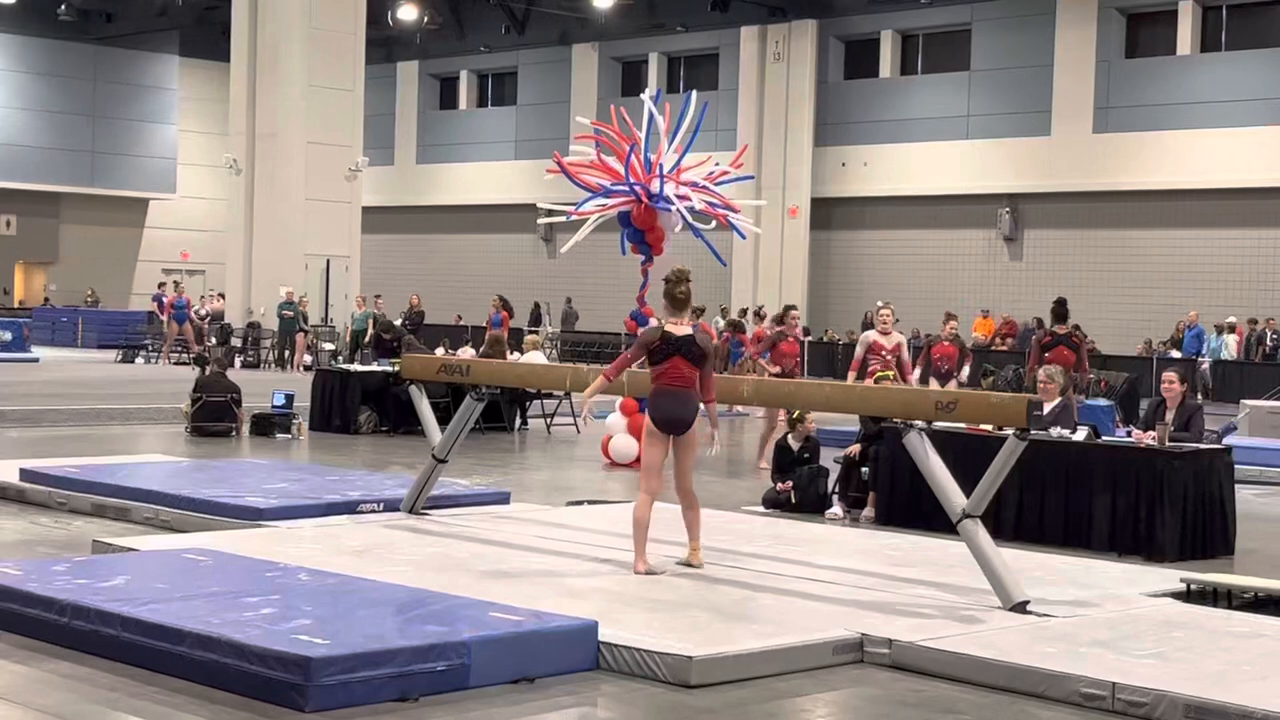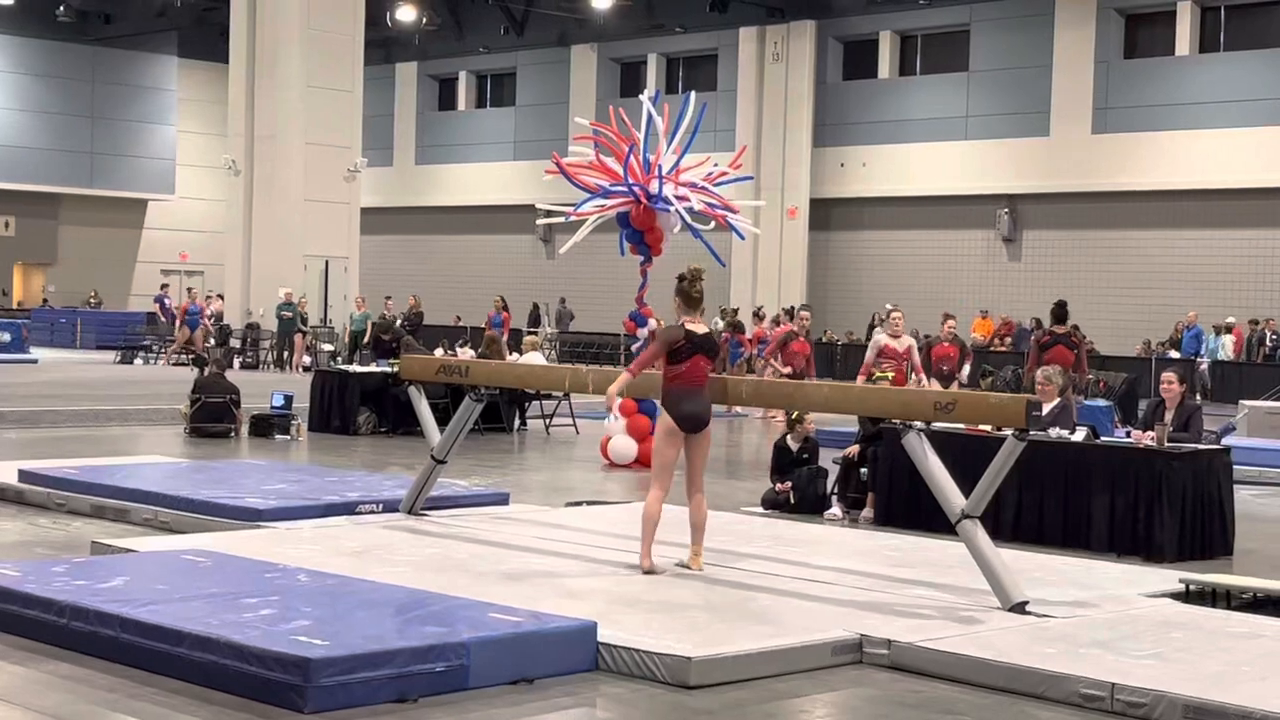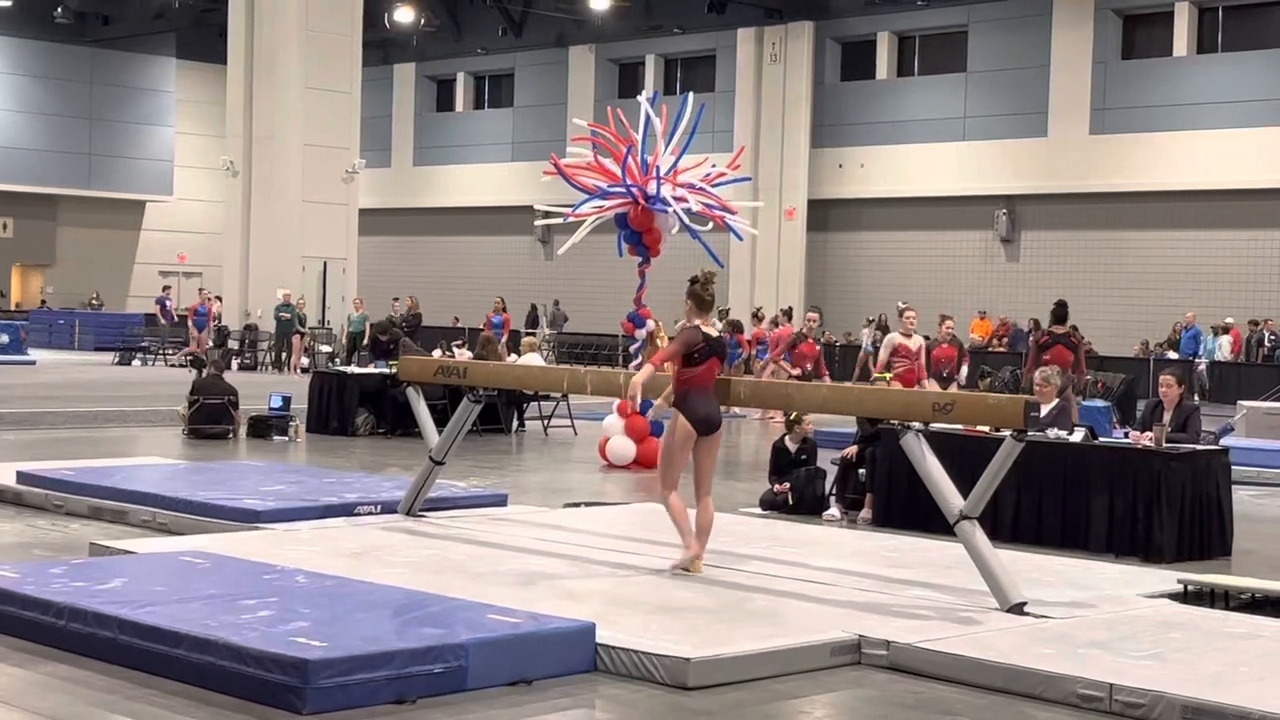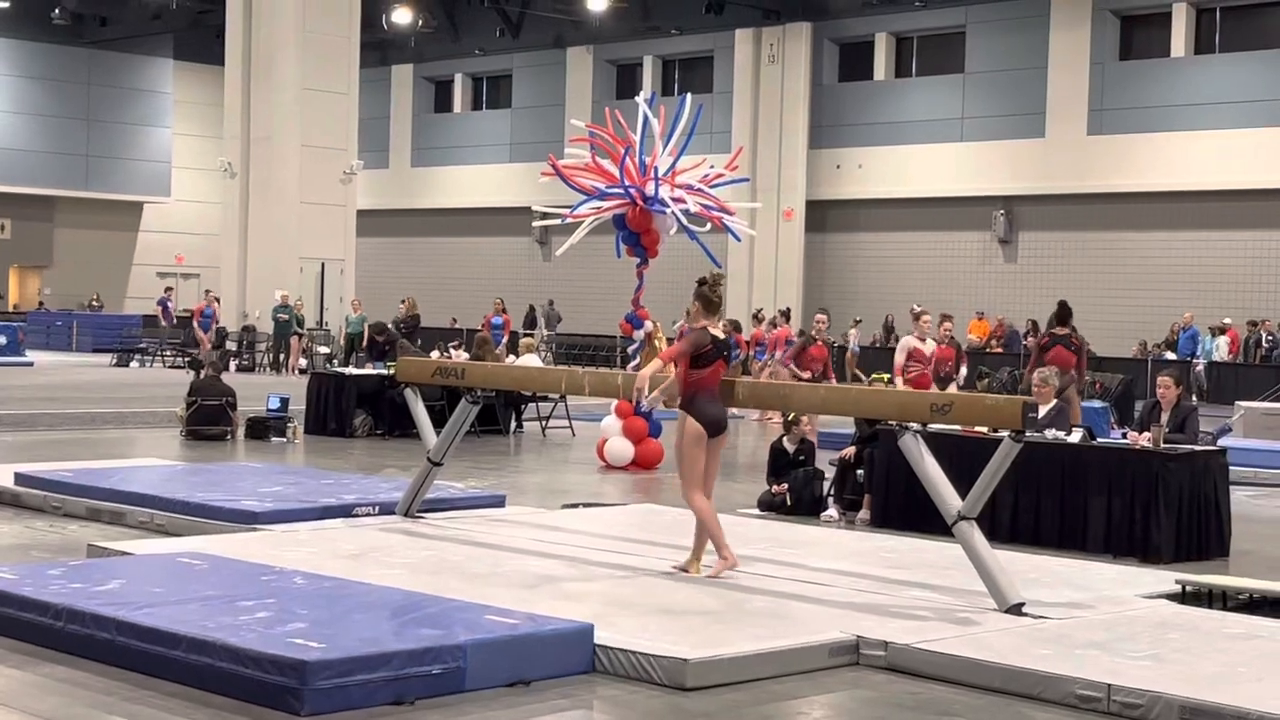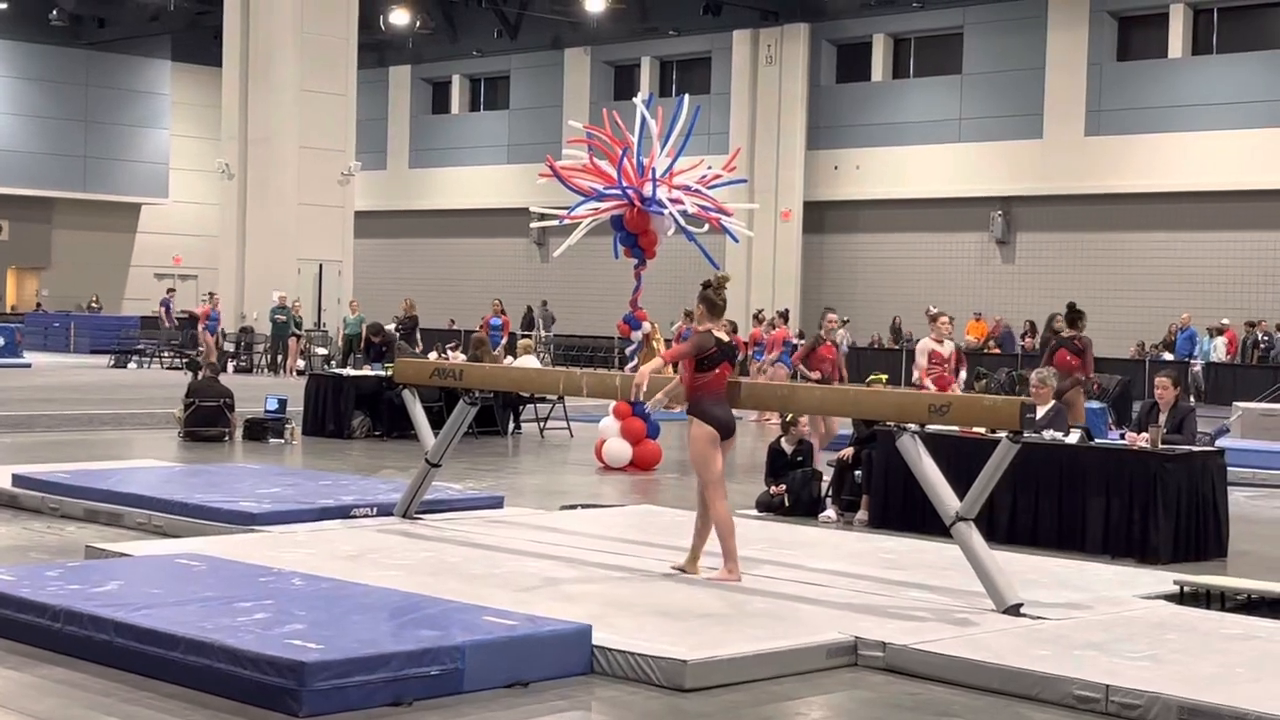
dt=0.2s
person 1, frame 1
left shoulder: (652, 335)
right shoulder: (702, 340)
left elbow: (621, 365)
right elbow: (707, 387)
left wrist: (588, 394)
right wrist: (715, 425)
left hip: (659, 409)
right hip: (687, 411)
left knee: (648, 490)
right knee: (685, 486)
left ankle: (640, 559)
right ankle: (694, 552)
person 1, frame 2
left shoulder: (673, 332)
right shoulder: (712, 338)
left elbow: (643, 361)
left wrist: (615, 388)
left hip: (675, 408)
right hip: (702, 409)
left knee: (658, 487)
right knee: (696, 489)
left ankle: (646, 555)
right ankle: (696, 555)
person 1, frame 3
left shoulder: (690, 334)
right shoulder: (720, 341)
left elbow: (663, 356)
left wrist: (639, 378)
left hip: (688, 412)
right hip: (712, 412)
left knee: (668, 486)
right knee: (704, 492)
left ankle: (690, 543)
right ankle: (695, 558)
person 1, frame 4
left shoulder: (698, 335)
right shoulder: (724, 342)
left elbow: (674, 352)
left wrist: (648, 370)
right wrist: (660, 392)
left hip: (696, 413)
right hip: (718, 414)
left knee: (692, 493)
right knee: (704, 493)
left ankle: (726, 553)
right ankle: (694, 560)
person 1, frame 5
left shoulder: (703, 339)
right shoulder: (729, 345)
left elbow: (676, 353)
left wrist: (648, 367)
right wrist: (664, 394)
left hip: (704, 418)
right hip: (725, 417)
left knee: (715, 496)
right knee: (708, 494)
left ankle: (731, 567)
right ankle: (692, 560)
